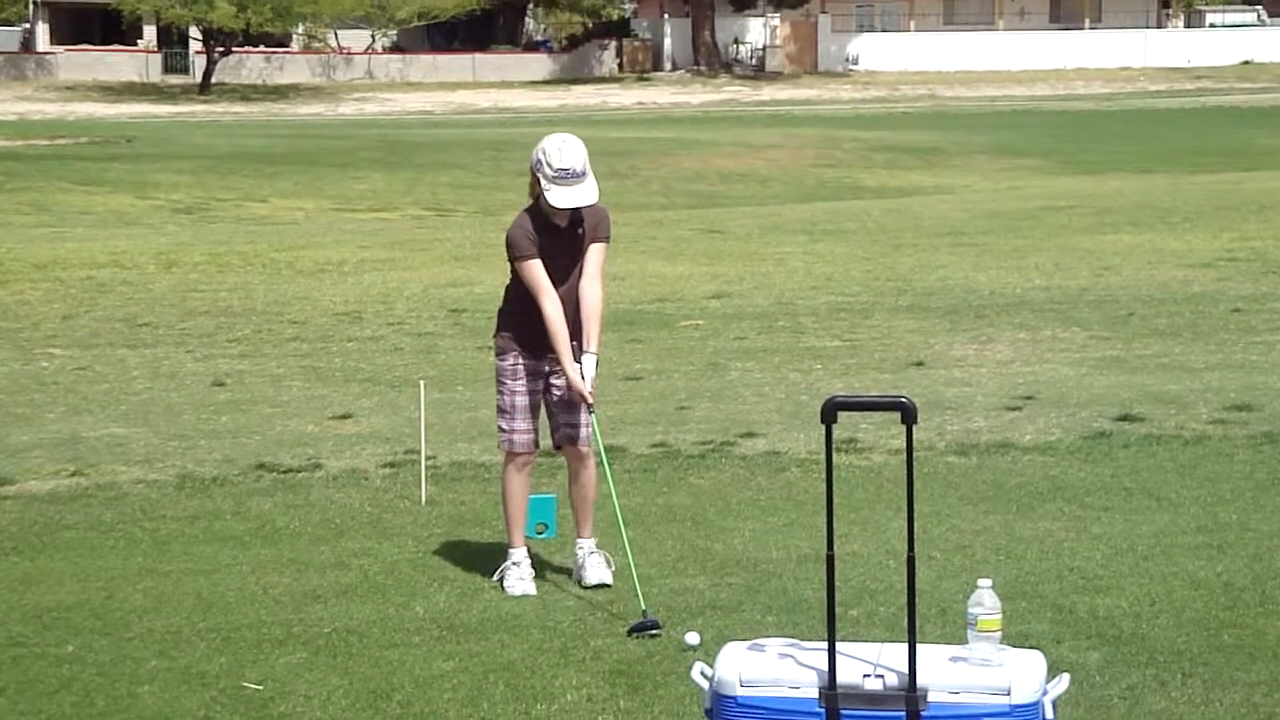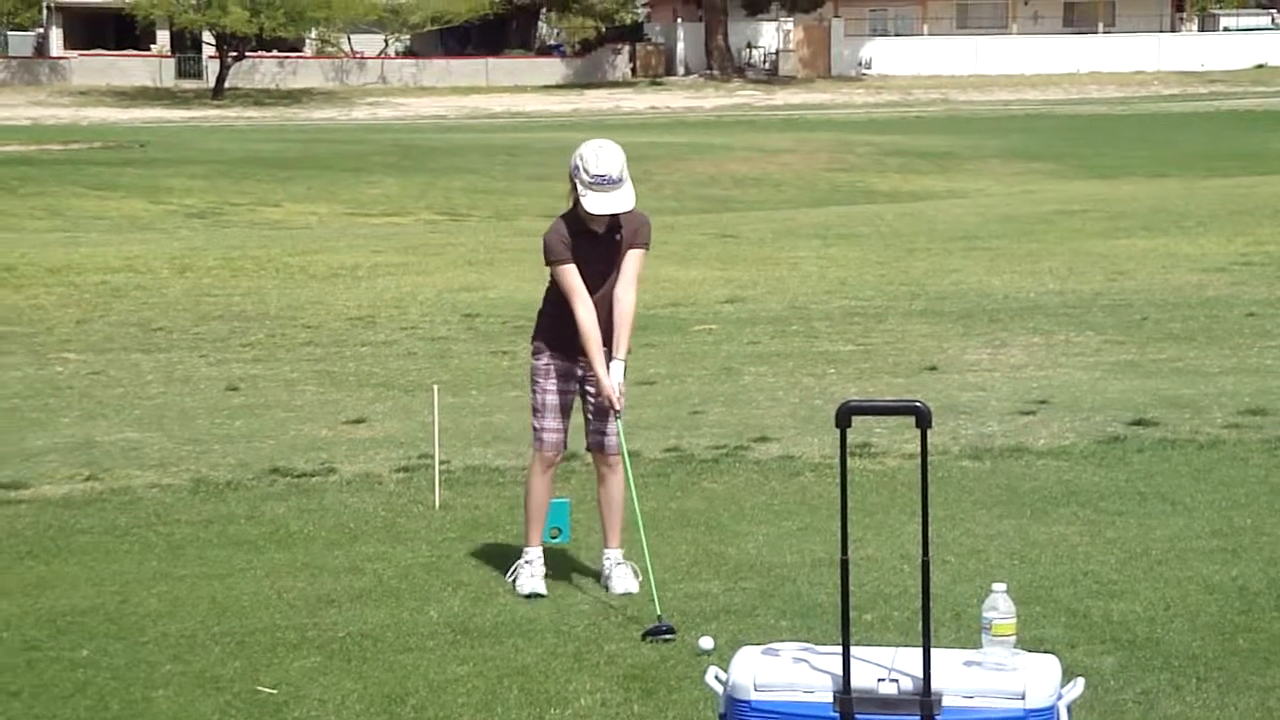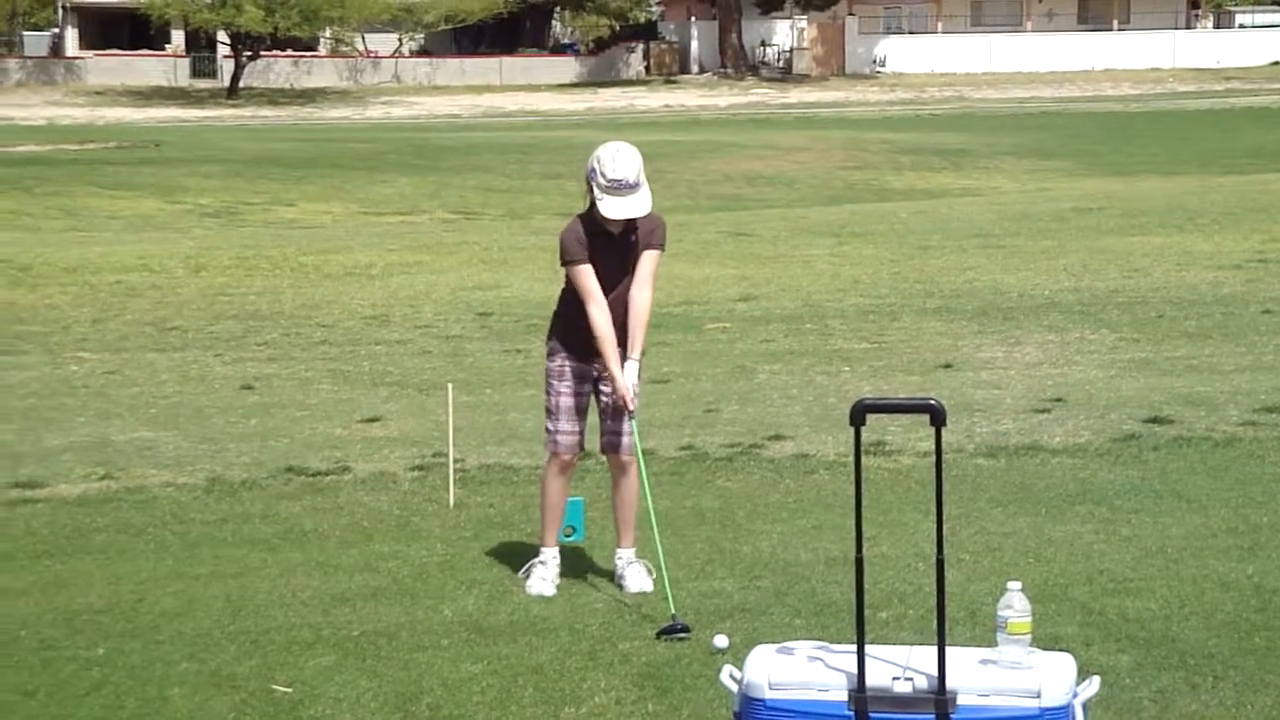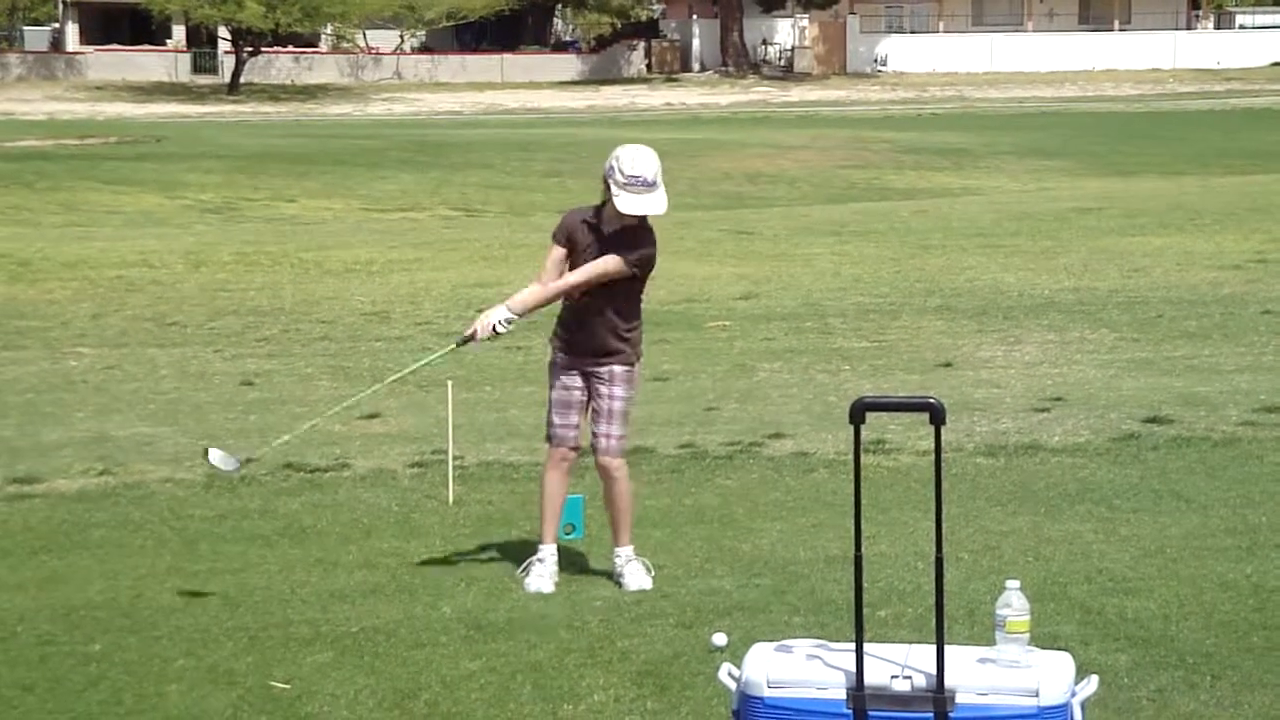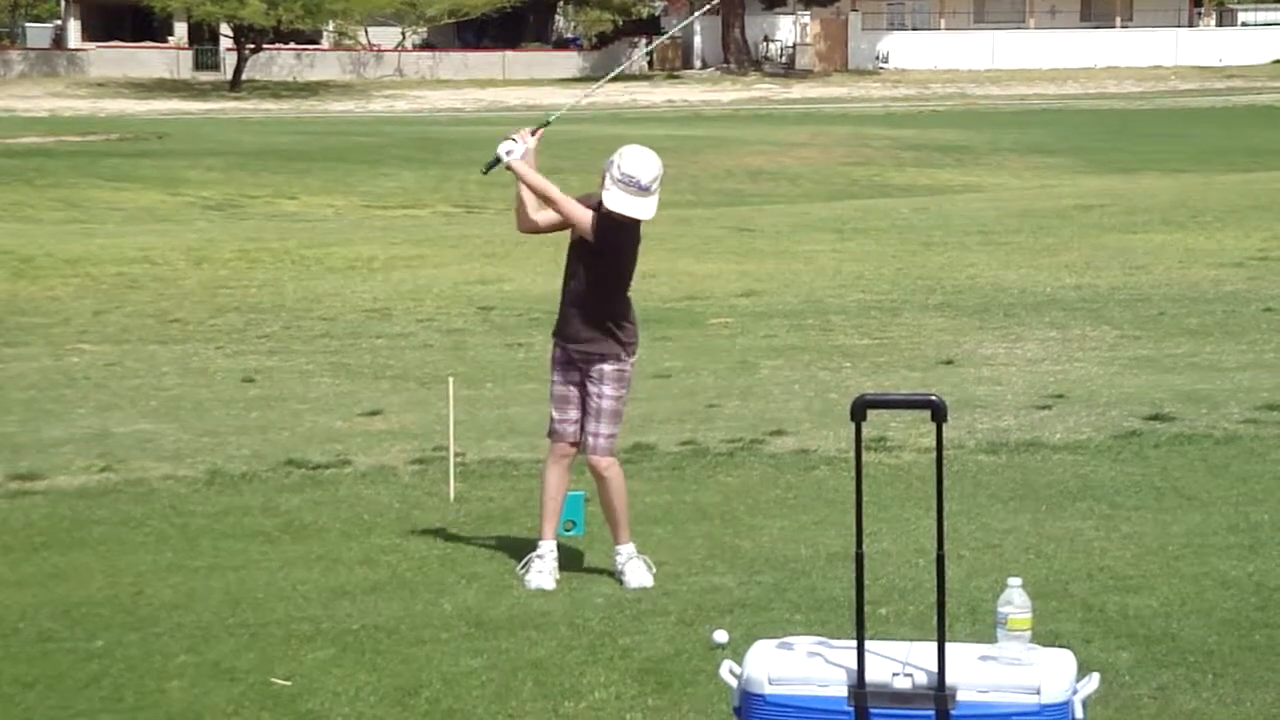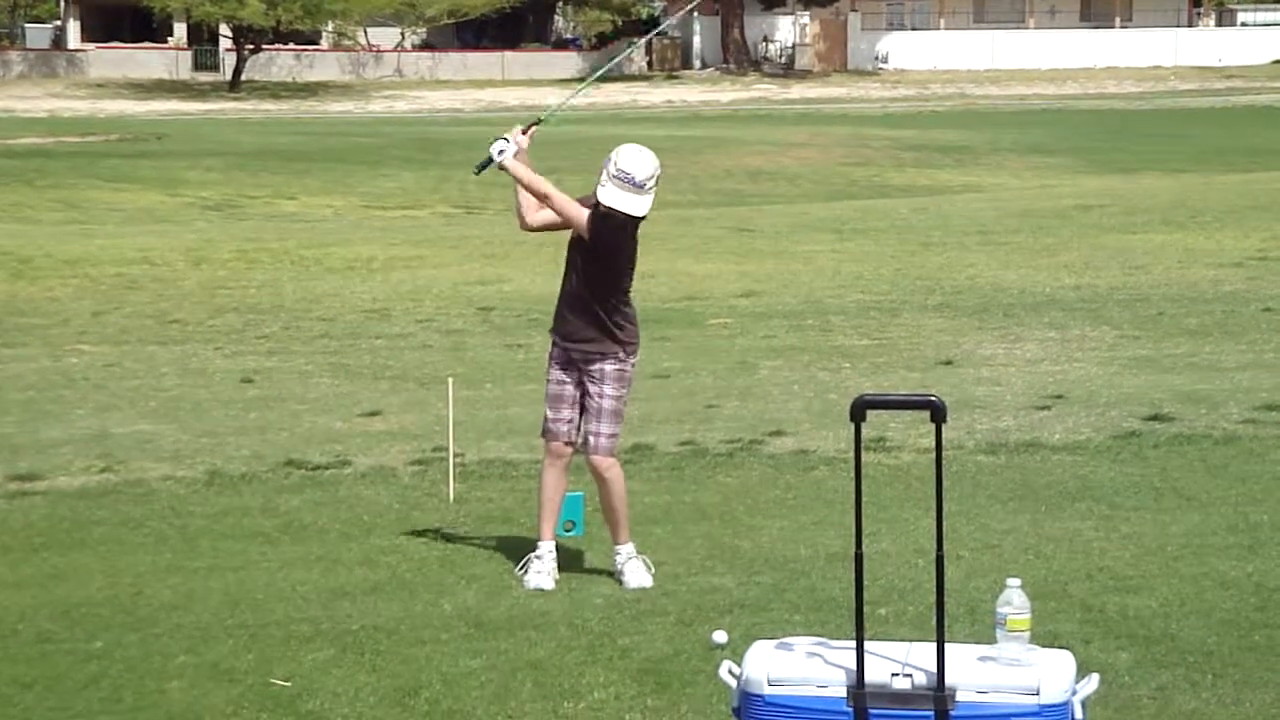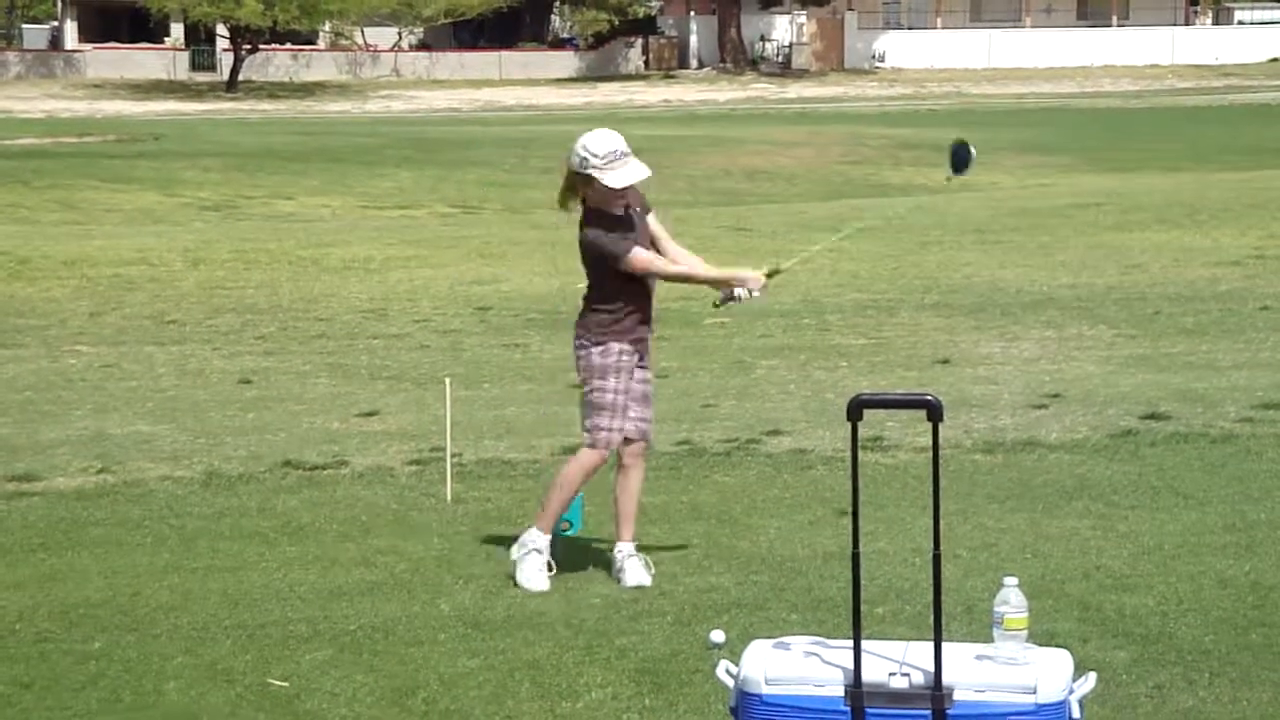
dt=0.4s
person 1, frame 1
left shoulder: (596, 219)
right shoulder: (522, 232)
left elbow: (590, 287)
right elbow: (547, 302)
left wrist: (589, 357)
right wrist: (568, 370)
left hip: (570, 348)
right hip: (521, 349)
left knee: (580, 449)
right knee: (520, 453)
left ankle: (587, 547)
right ankle: (517, 557)
person 1, frame 2
left shoulder: (636, 226)
right shoulder: (558, 235)
left elbow: (624, 294)
right elbow: (582, 306)
left wrist: (618, 363)
right wrist: (601, 374)
left hip: (607, 352)
right hip: (556, 351)
left knee: (609, 456)
right knee: (547, 452)
left ankle: (614, 557)
right ankle: (532, 556)
person 1, frame 3
left shoulder: (651, 228)
right shoulder: (575, 236)
left elbow: (640, 294)
right elbow: (596, 308)
left wrist: (632, 363)
right wrist: (613, 374)
left hip: (622, 355)
right hip: (571, 353)
left knee: (623, 456)
right knee: (562, 455)
left ankle: (627, 557)
right ankle: (547, 556)
person 1, frame 4
left shoulder: (641, 244)
right shoulder: (576, 222)
left elbow: (576, 281)
right elbow: (547, 284)
left wrist: (509, 314)
right wrist: (500, 310)
left hip: (616, 358)
right hip: (569, 351)
left knee: (610, 458)
right knee: (561, 451)
left ankle: (625, 554)
right ankle: (546, 554)
person 1, frame 5
left shoulder: (619, 230)
right shoulder: (593, 207)
left elbow: (553, 197)
right elbow: (528, 222)
left wrist: (516, 162)
right wrist: (524, 160)
left hip: (608, 354)
right hip: (569, 346)
left knee: (599, 457)
right knee: (561, 447)
left ankle: (625, 552)
right ankle: (545, 550)
person 1, frame 6
left shoulder: (618, 227)
right shoulder: (592, 209)
left elbow: (549, 196)
right elbow: (531, 217)
left wrist: (508, 161)
right wrist: (519, 158)
left hip: (609, 355)
right hip: (567, 347)
left knee: (600, 456)
right knee: (557, 447)
left ankle: (625, 551)
right ankle: (546, 550)
person 1, frame 7
left shoulder: (632, 205)
right shoulder: (598, 235)
left elbow: (674, 252)
right elbow: (665, 270)
left wrist: (726, 278)
right wrist: (732, 277)
left hip: (632, 341)
right hip: (602, 344)
left knee: (634, 445)
right knee: (601, 446)
left ankle: (625, 549)
right ankle: (534, 539)
